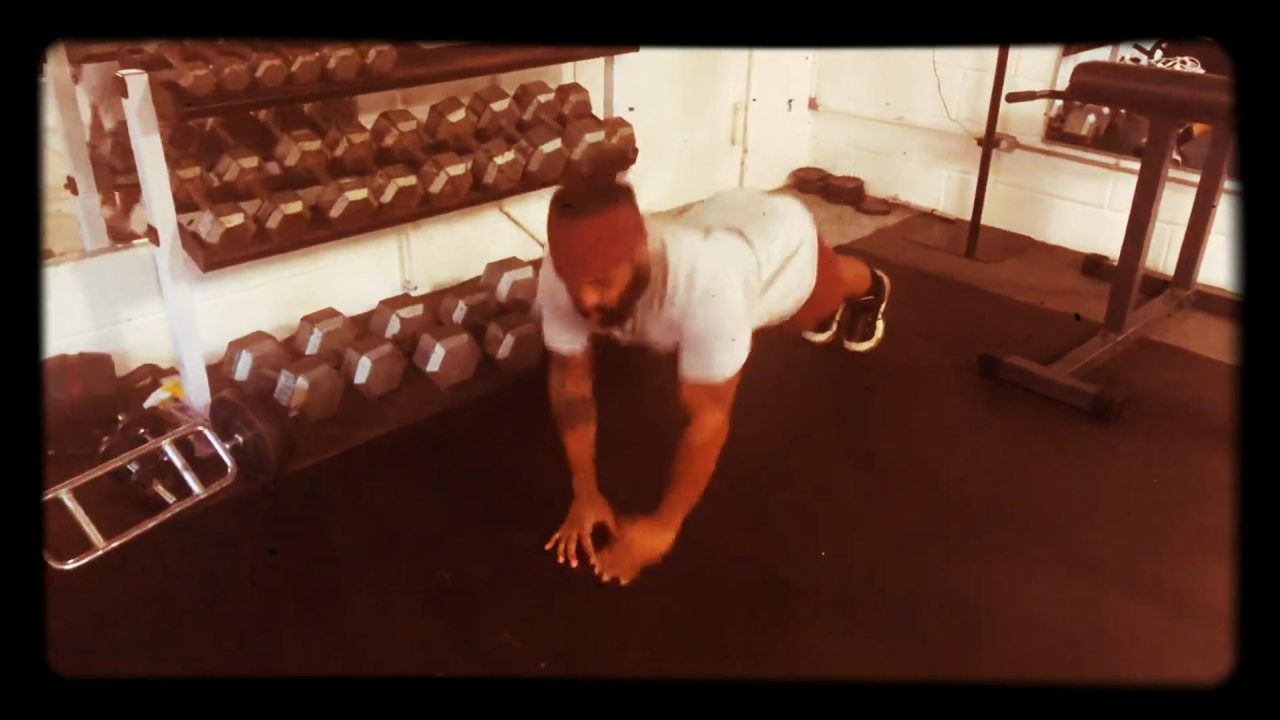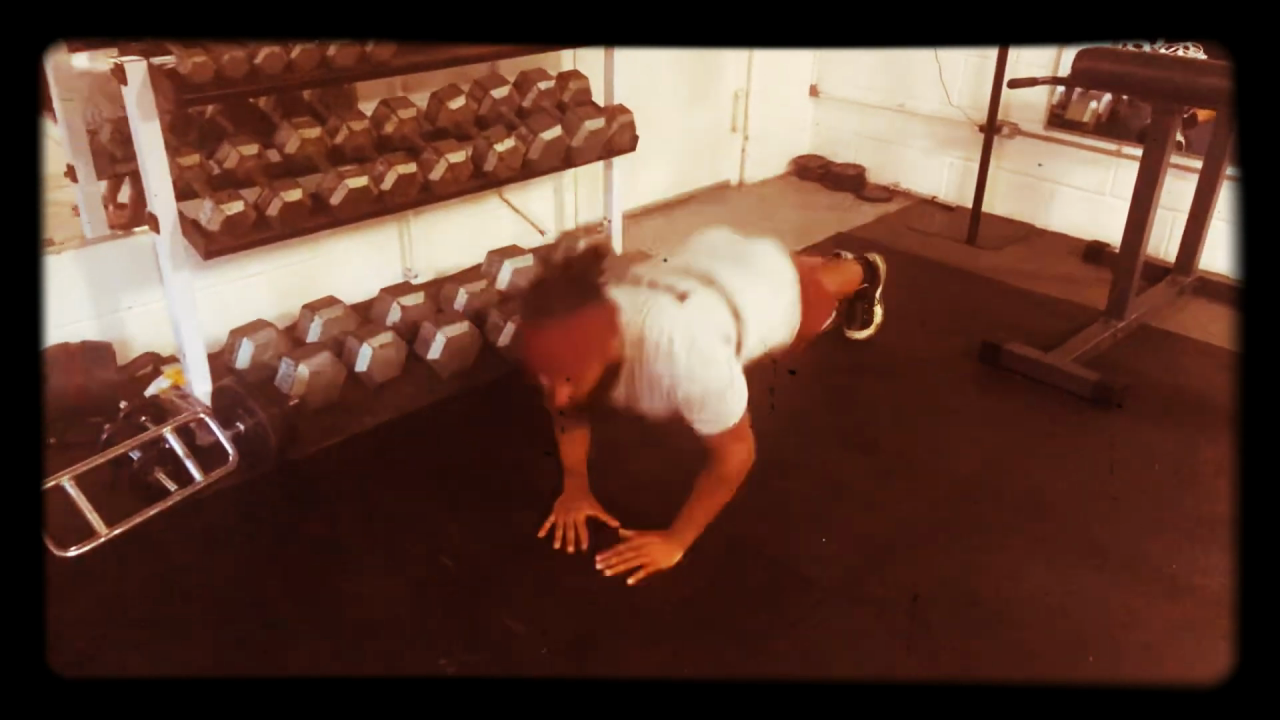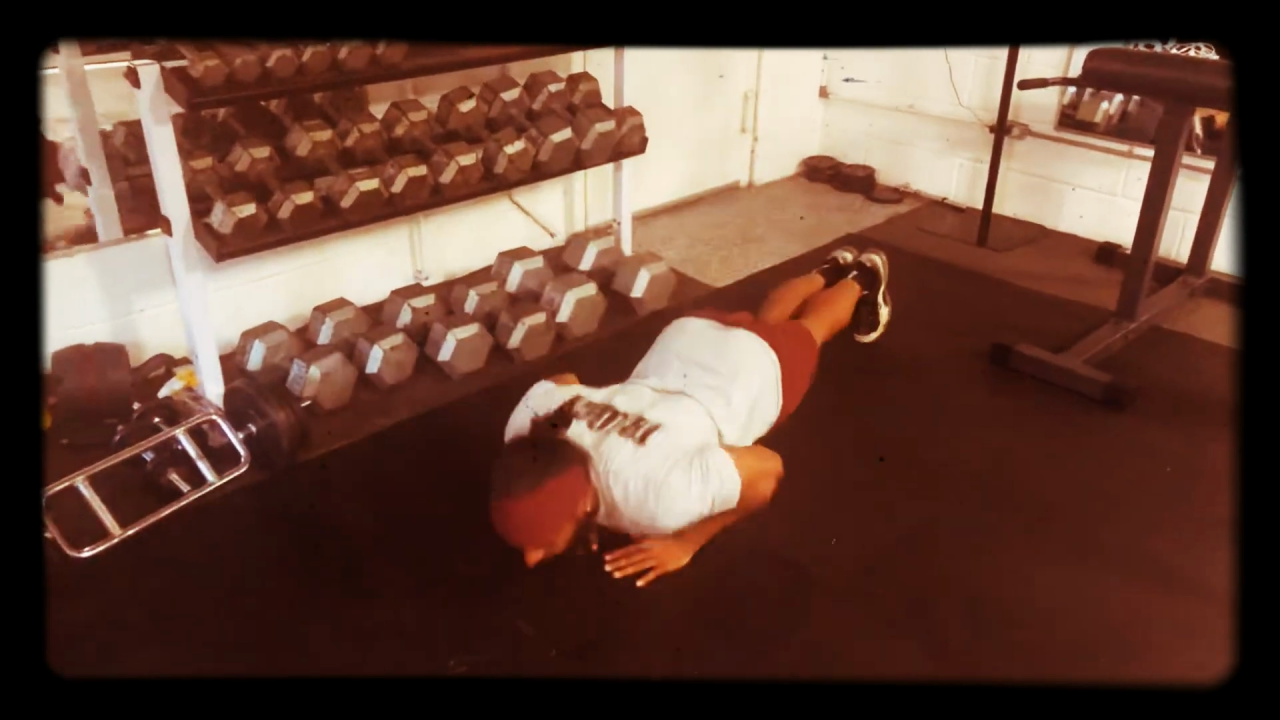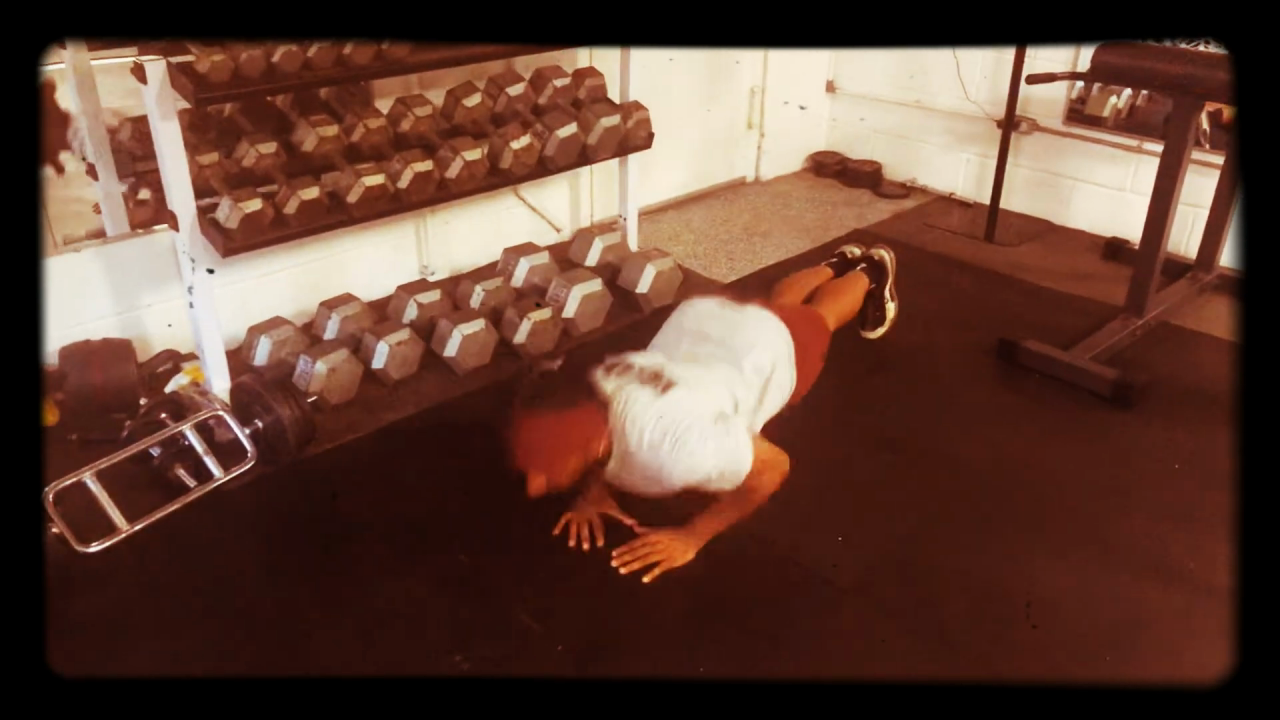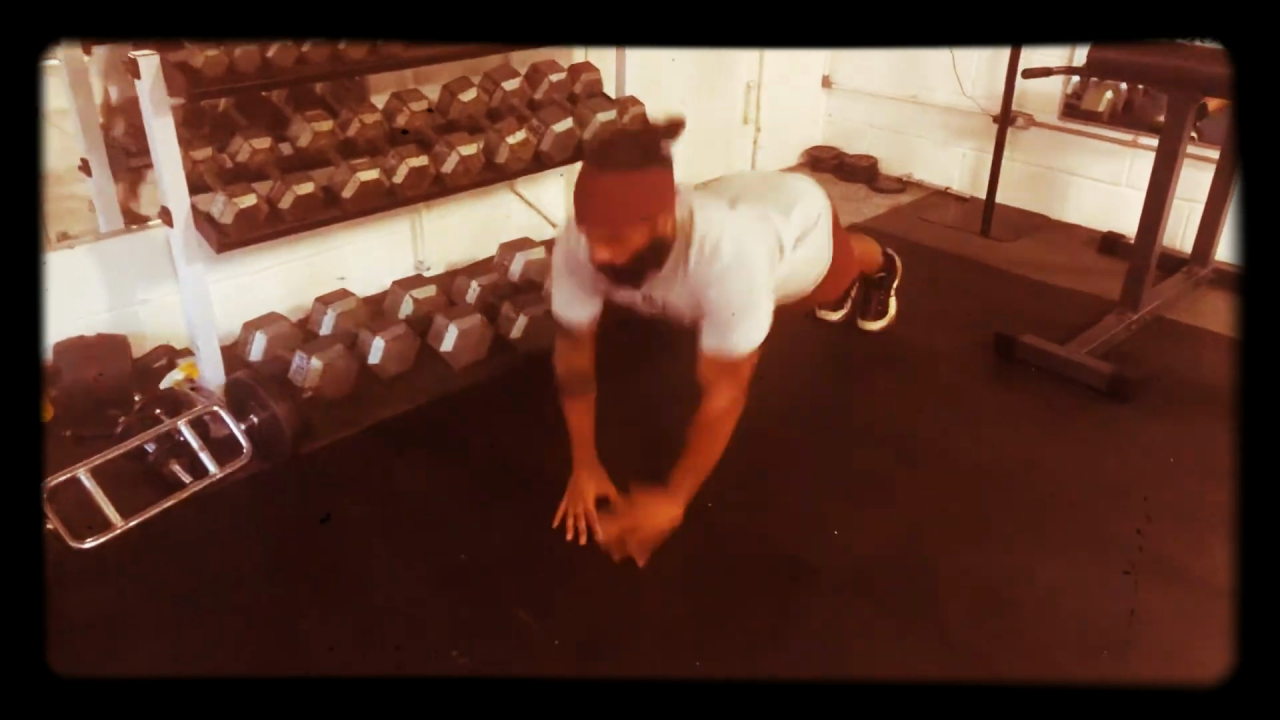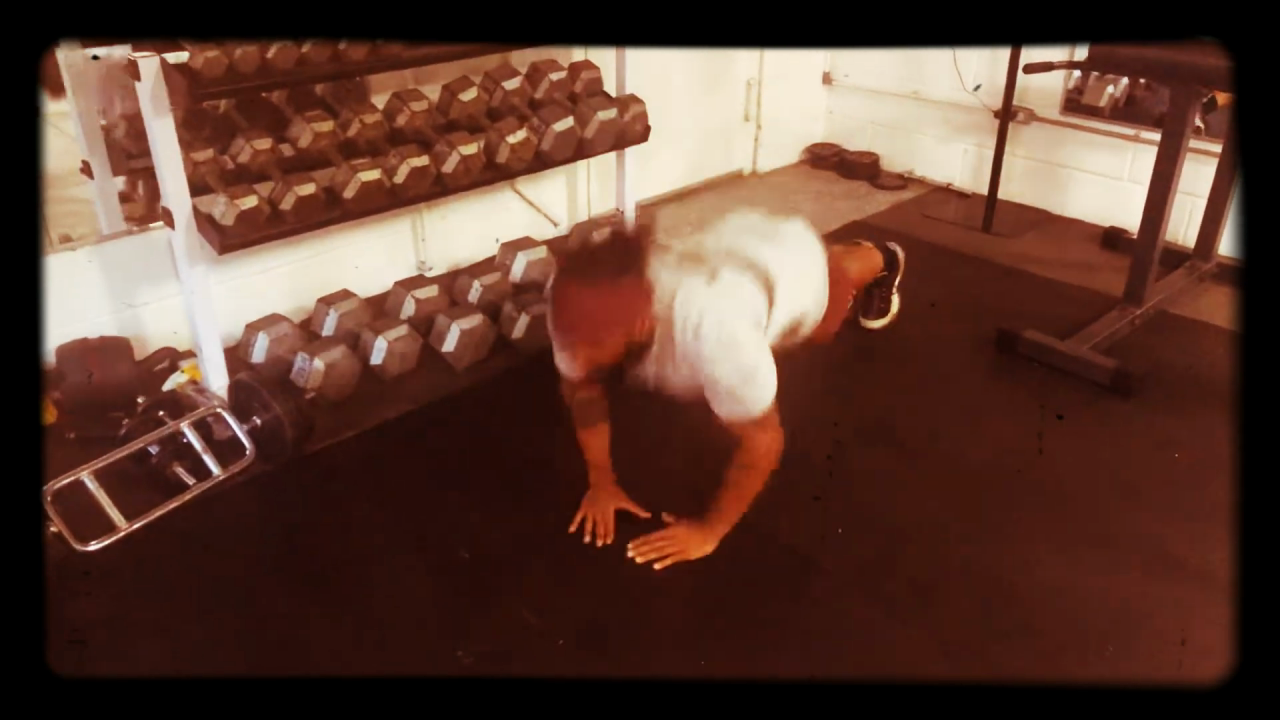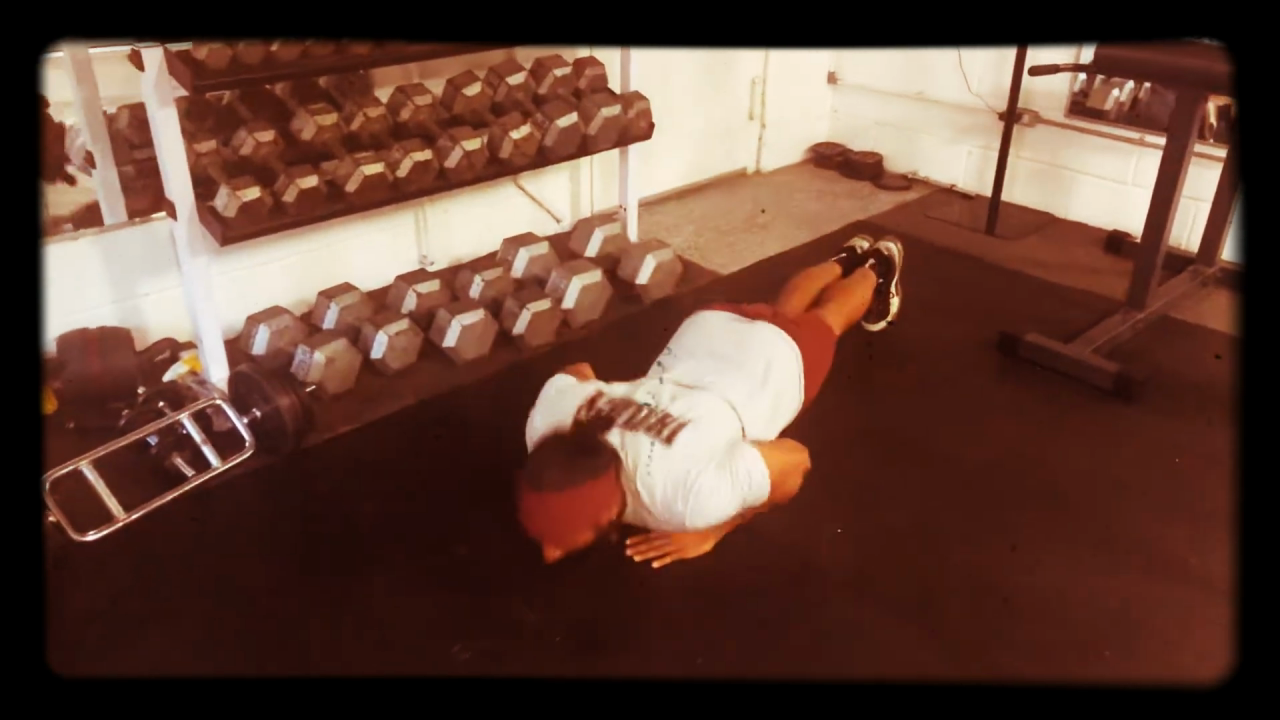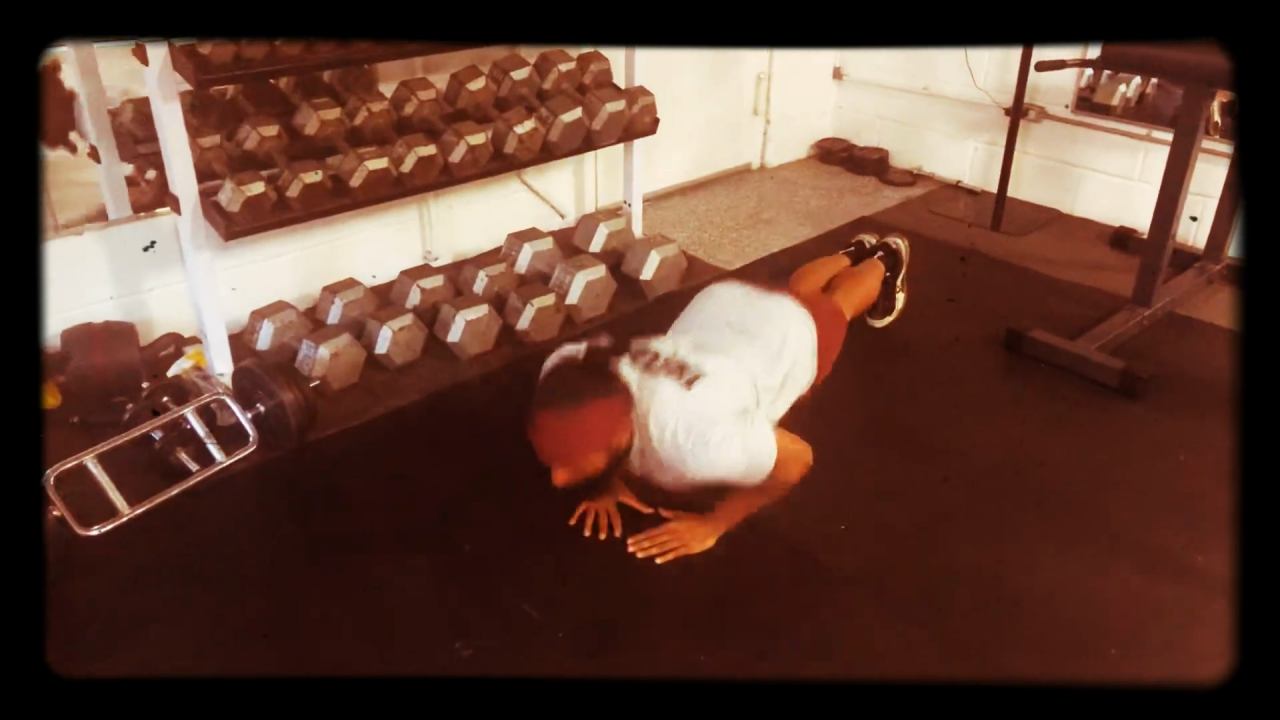
dt=0.3s
person 1, frame 1
left shoulder: (703, 280)
right shoulder: (563, 276)
left elbow: (709, 418)
right elbow: (570, 380)
left wrist: (664, 527)
right wrist: (585, 498)
left hip: (789, 244)
left knee: (831, 289)
left ankle: (871, 286)
person 1, frame 2
left shoulder: (685, 356)
right shoulder: (548, 327)
left elbow: (736, 451)
right elbow: (562, 400)
left wrist: (676, 538)
right wrist: (575, 487)
left hip: (771, 277)
right hip: (703, 261)
left knee: (823, 286)
left ankle: (865, 269)
right ankle: (832, 259)
person 1, frame 3
left shoulder: (655, 495)
right shoulder: (528, 429)
left elbow: (768, 470)
left wrist: (687, 543)
left hip: (756, 368)
right hip: (687, 340)
left knee: (807, 327)
right knee: (767, 319)
left ankle: (863, 276)
right ankle: (832, 268)
person 1, frame 4
left shoulder: (673, 448)
left elbow: (773, 467)
left wrist: (692, 538)
right wrist: (588, 488)
left hip: (767, 355)
right hip: (695, 325)
left knee: (818, 315)
right knee: (780, 302)
left ankle: (872, 270)
right ankle: (838, 262)
person 1, frame 5
left shoulder: (727, 251)
right shoulder: (583, 242)
left elbow: (724, 393)
right elbow: (573, 347)
left wrist: (672, 501)
right wrist: (584, 467)
left hip: (804, 224)
left knee: (848, 260)
left ankle: (881, 265)
person 1, frame 6
left shoulder: (713, 337)
right shoulder: (573, 302)
left elbow: (764, 440)
right elbow: (581, 386)
left wrist: (711, 528)
right wrist: (601, 480)
left hip: (797, 258)
right hip: (734, 244)
left knee: (848, 271)
left ankle: (884, 259)
right ankle: (838, 250)
person 1, frame 7
left shoulder: (683, 495)
right shoulder: (548, 426)
left elbow: (796, 462)
left wrist: (710, 532)
left hip: (777, 358)
right hip: (707, 331)
left knee: (826, 316)
right knee: (785, 309)
left ankle: (878, 265)
right ankle: (849, 257)
person 1, frame 8
left shoulder: (694, 443)
right shoulder: (562, 373)
left elbow: (797, 458)
left wrist: (712, 526)
right wrist: (604, 482)
left hip: (791, 339)
right hip: (715, 309)
left knee: (835, 303)
right knee: (797, 290)
left ankle: (885, 258)
right ankle: (856, 251)
